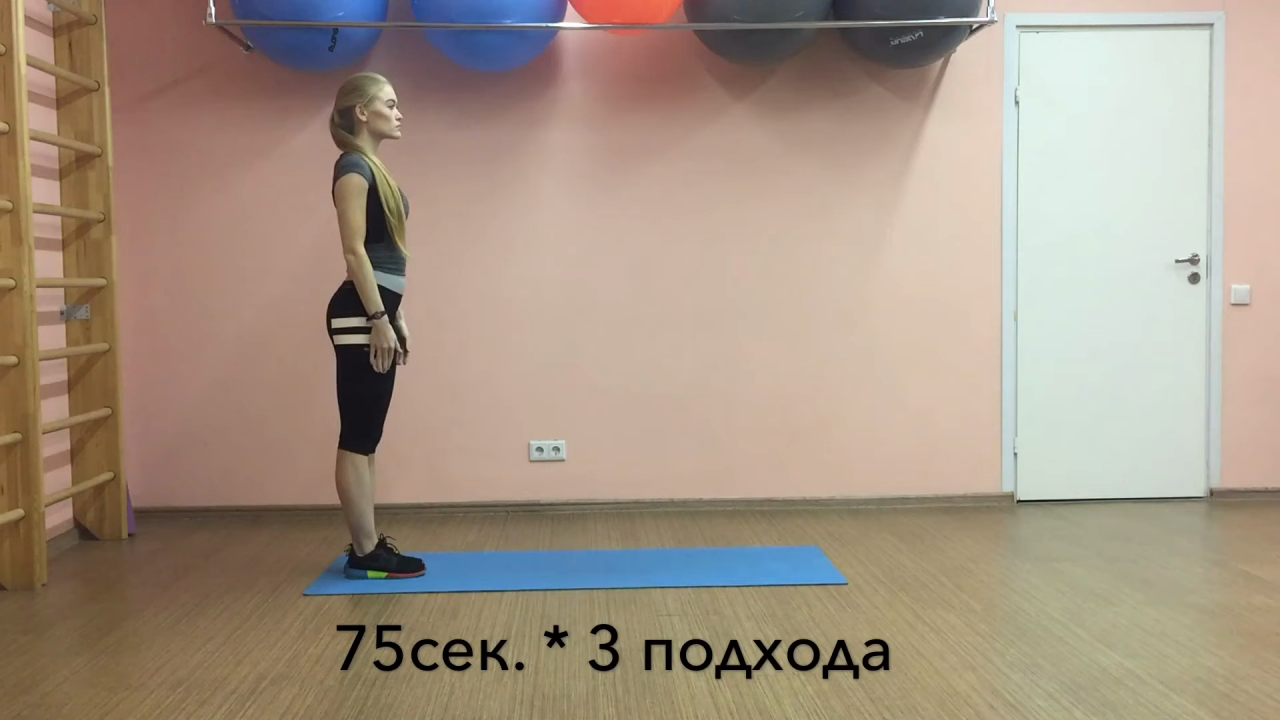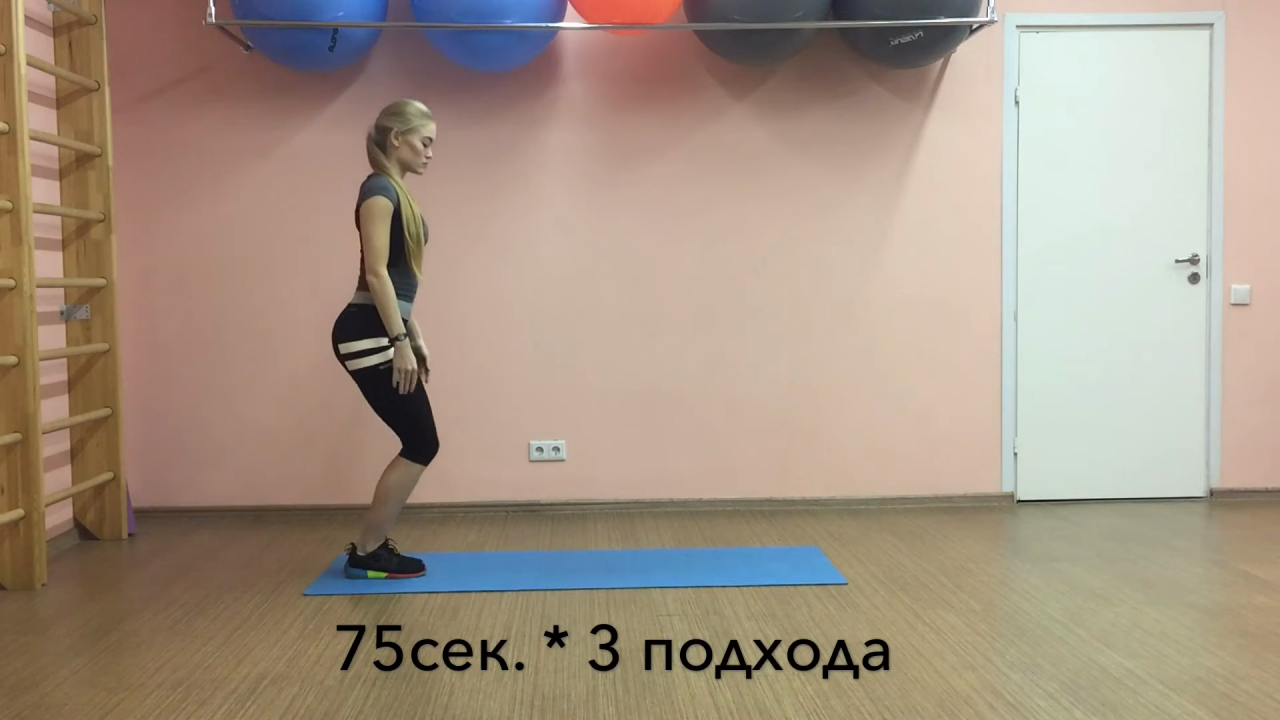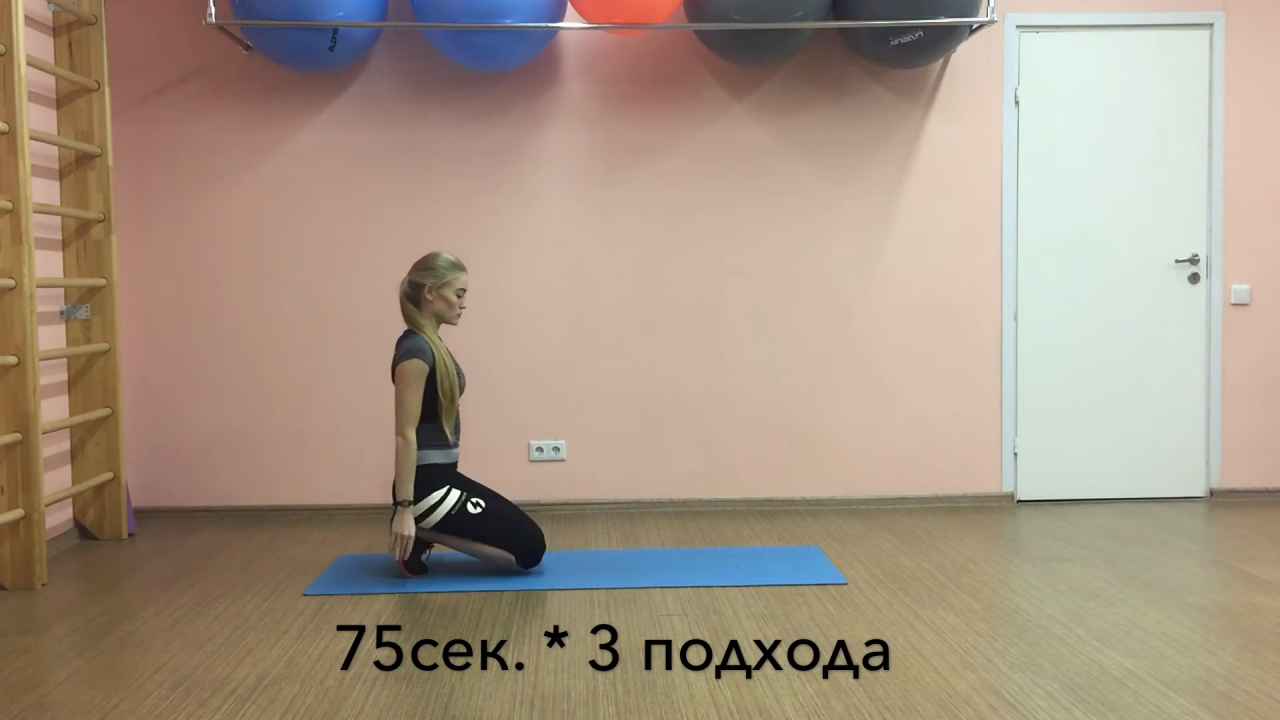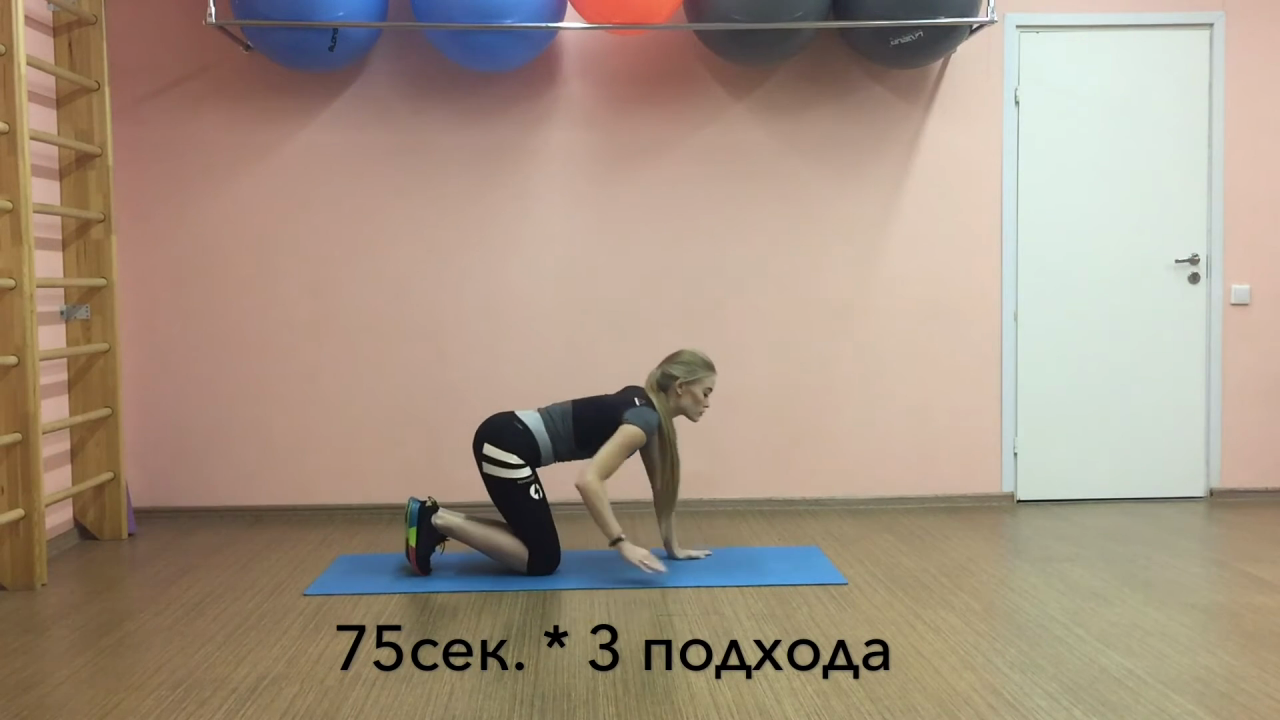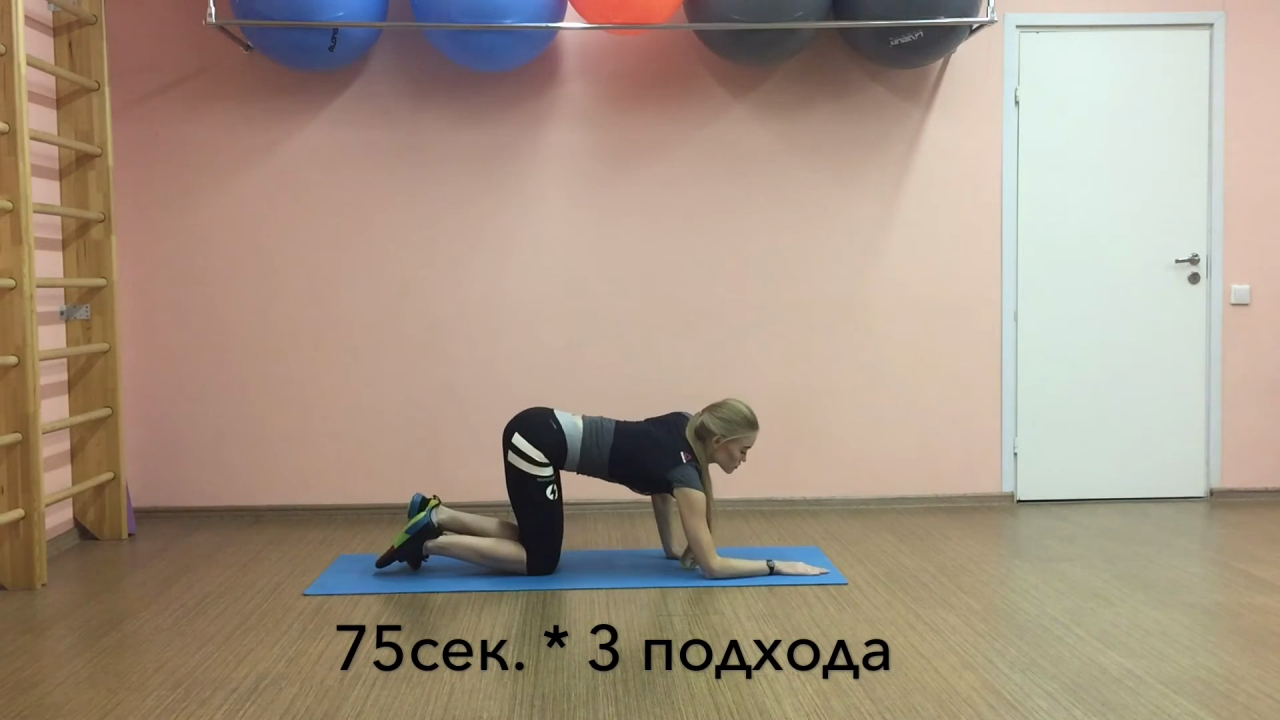
dt=1s
person 1, frame 1
left shoulder: (372, 168)
right shoulder: (353, 167)
right elbow: (355, 252)
left wrist: (397, 318)
right wrist: (379, 320)
left hip: (377, 310)
right hip: (361, 314)
left knee: (366, 437)
right knee: (358, 438)
left ankle: (368, 546)
right ankle: (365, 555)
person 1, frame 2
left shoulder: (395, 192)
right shoulder: (379, 190)
right elbow: (377, 274)
left wrist: (414, 335)
right wrist: (401, 344)
left hip: (378, 333)
right hip: (366, 335)
left knee: (419, 445)
right knee: (422, 444)
left ankle: (372, 547)
right ankle: (366, 554)
person 1, frame 3
left shoulder: (428, 344)
right shoulder: (415, 350)
right elbow: (405, 434)
right wrist: (405, 508)
left hip: (442, 476)
right hip: (427, 484)
left knee: (527, 537)
right knee: (529, 549)
left ankle: (421, 532)
right ankle: (420, 534)
person 1, frame 4
left shoulder: (647, 407)
right shoulder: (643, 418)
left elbow: (661, 483)
right elbow: (587, 480)
left wrist: (672, 546)
right wrist: (620, 543)
left hip: (503, 439)
right hip: (505, 446)
left knee: (533, 540)
right knee: (542, 559)
left ankle: (435, 517)
right ankle: (437, 522)
person 1, frame 5
left shoulder: (683, 424)
right shoulder: (686, 470)
right elbow: (712, 566)
left wrist: (671, 548)
right wrist: (778, 566)
left hip: (537, 429)
right hip: (537, 440)
left knee: (536, 539)
right knee: (541, 560)
left ankle: (437, 515)
right ankle: (429, 539)
